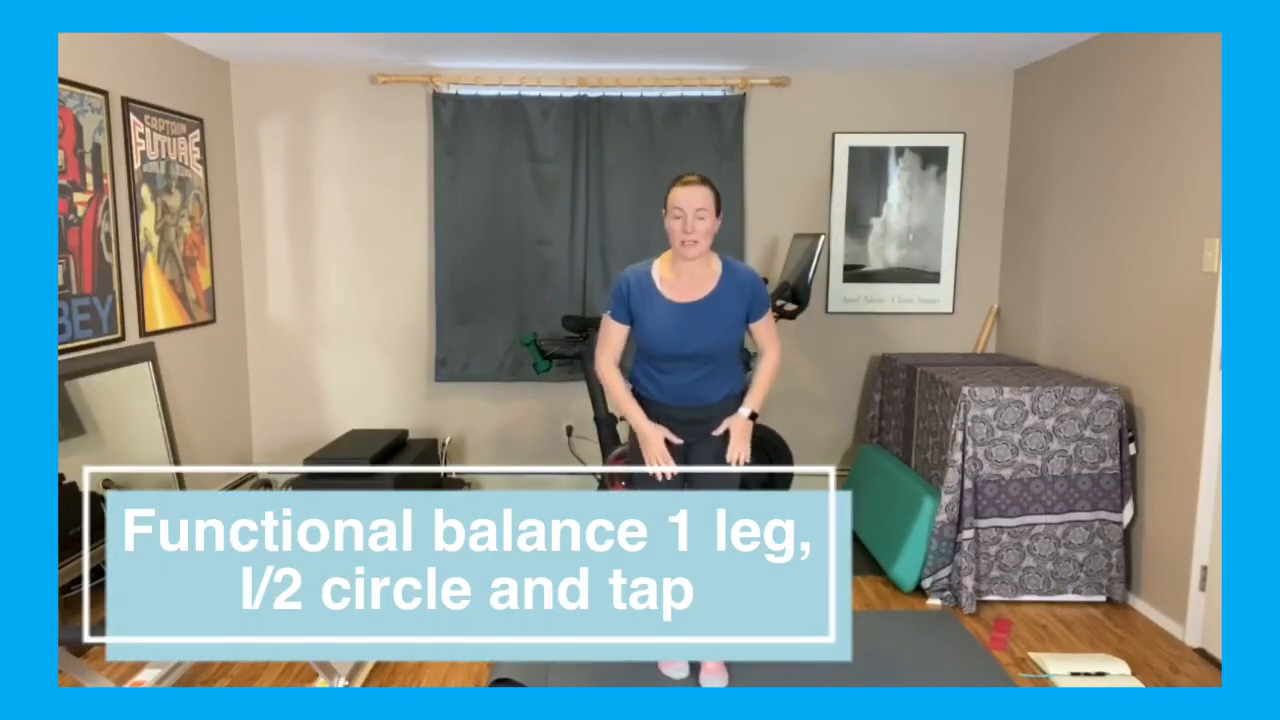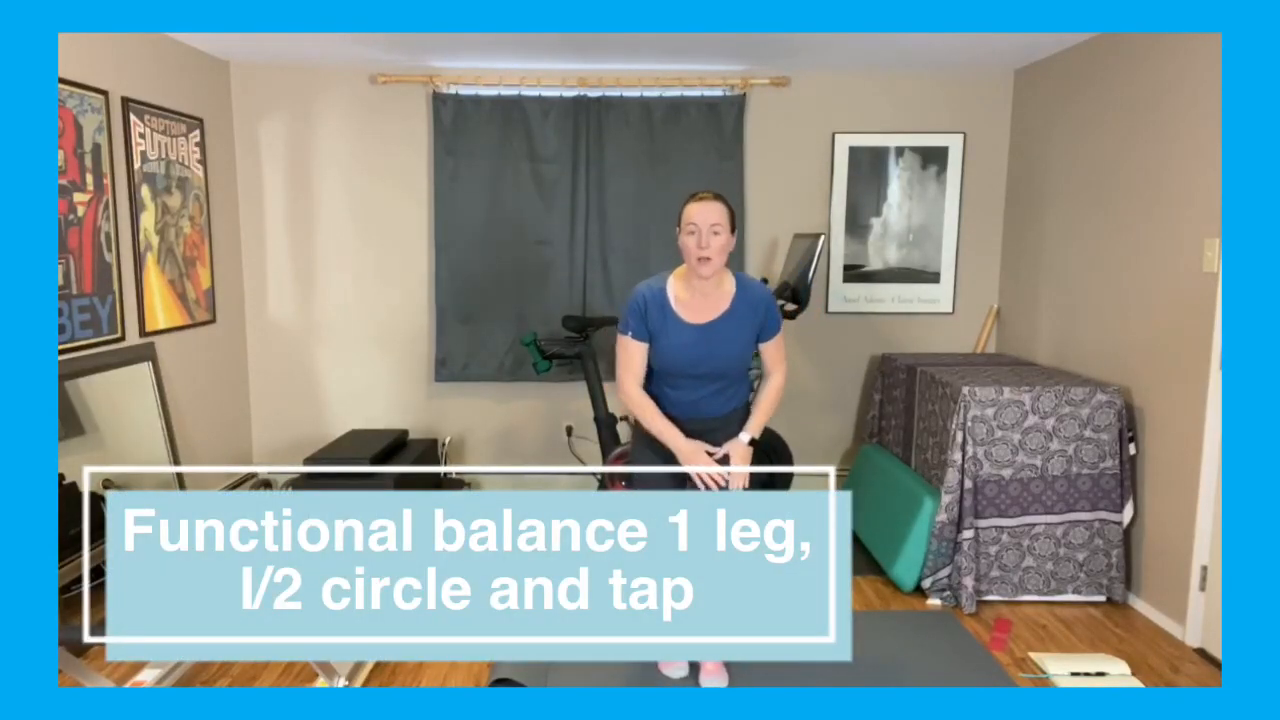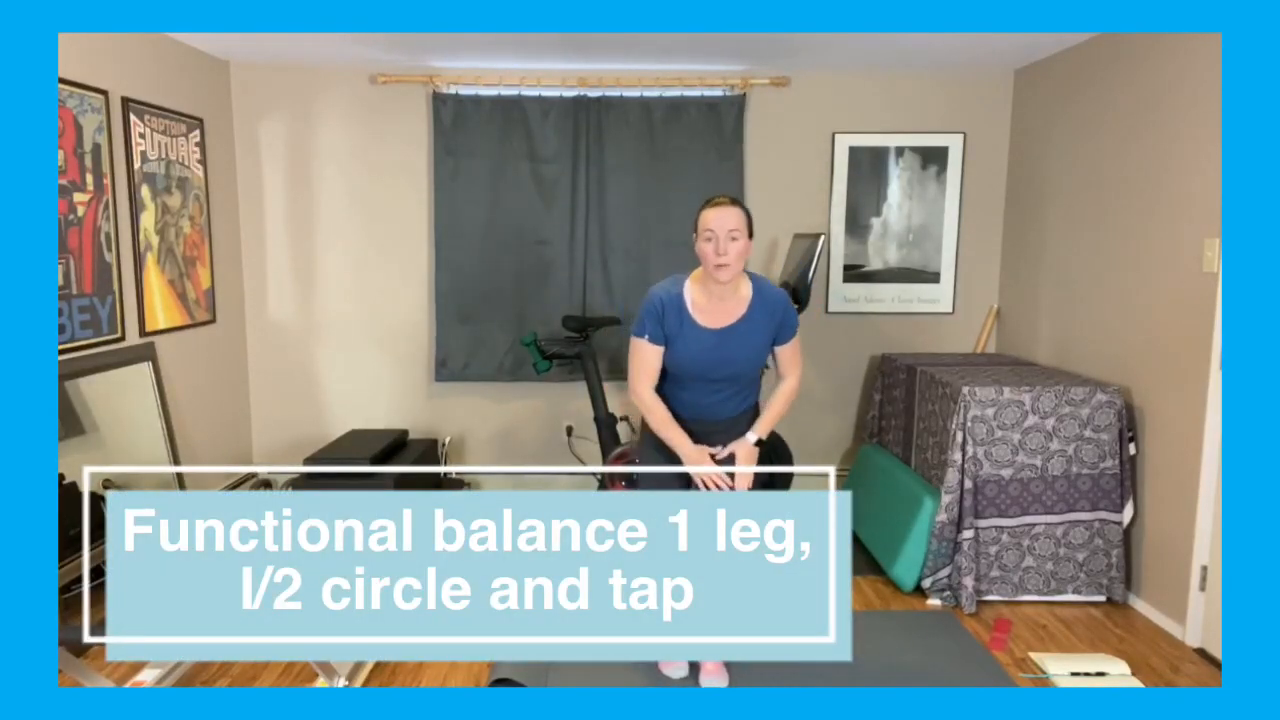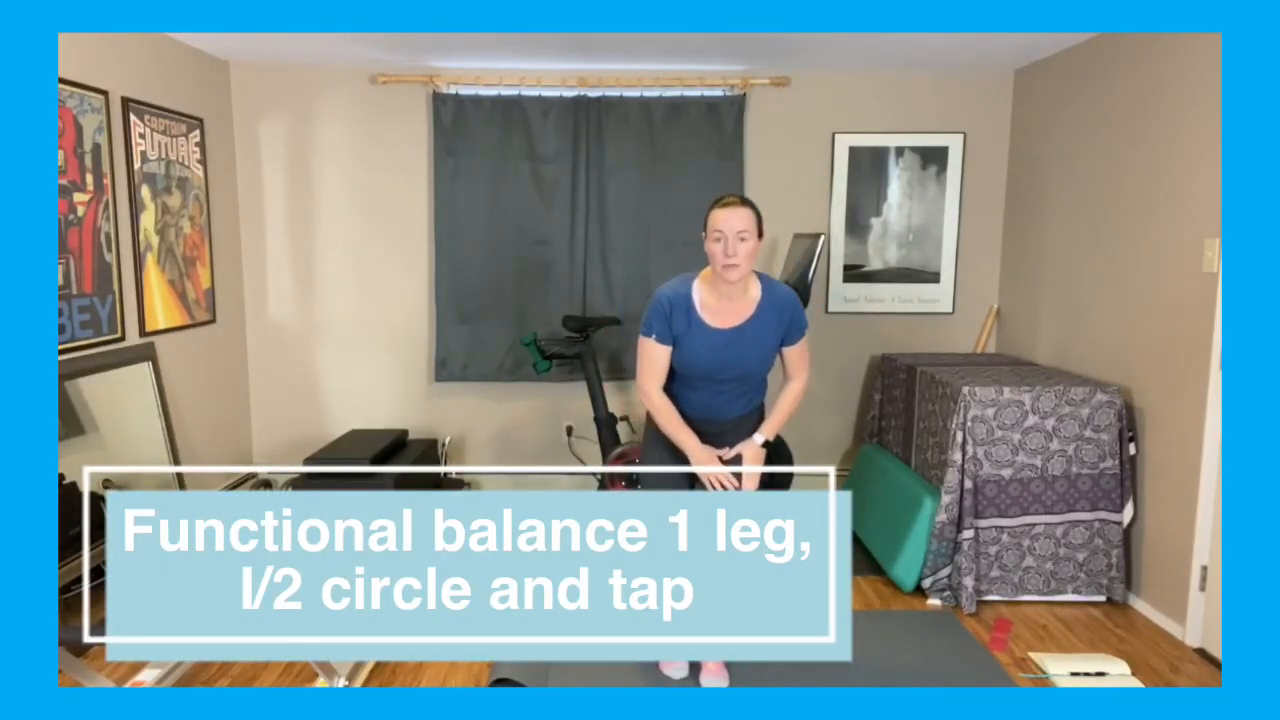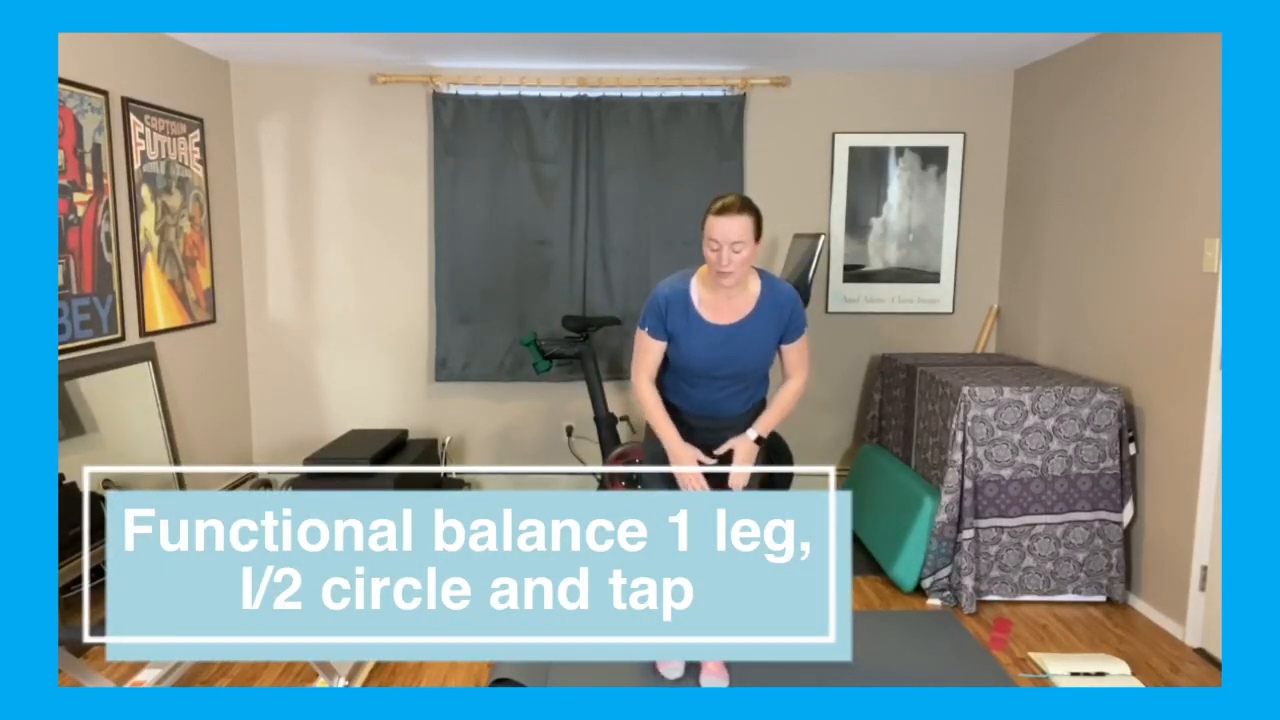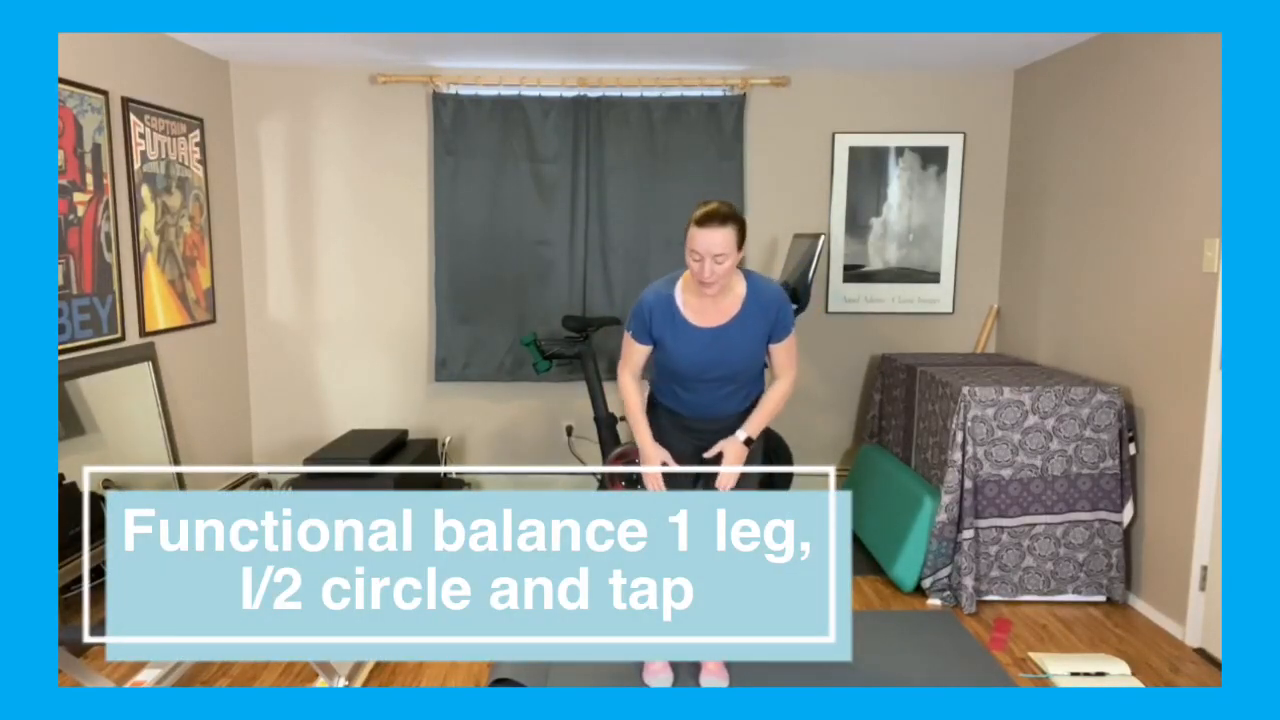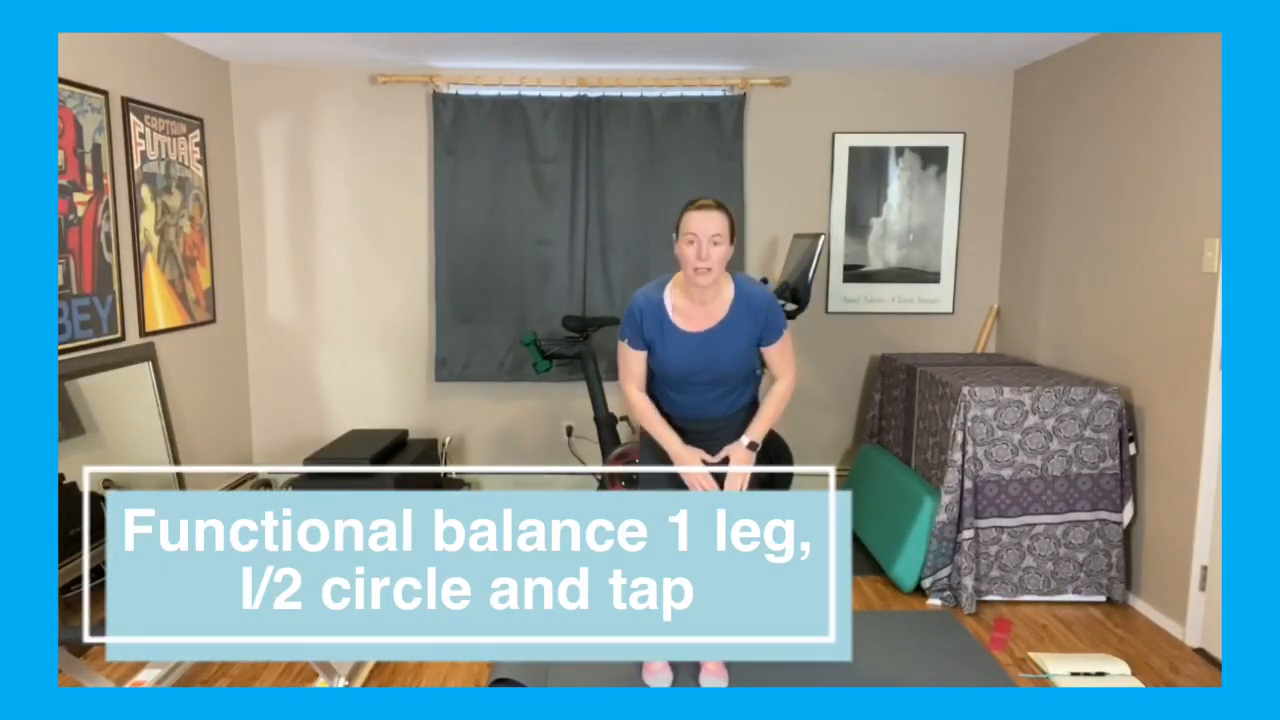
dt=0.3s
person 1, frame 1
left shoulder: (744, 283)
right shoulder: (633, 283)
left elbow: (770, 352)
right elbow: (606, 362)
left wrist: (747, 414)
right wrist: (643, 428)
left hip: (719, 425)
right hip: (654, 423)
person 1, frame 2
left shoulder: (756, 300)
right shoulder: (647, 299)
left elbow: (776, 374)
right elbow: (629, 386)
left wrist: (747, 439)
right wrist: (680, 447)
left hip: (725, 435)
right hip: (660, 436)
person 1, frame 3
left shoulder: (773, 303)
right shoulder: (663, 301)
left elbow: (790, 377)
right elbow: (641, 388)
left wrist: (753, 440)
right wrist: (688, 452)
left hip: (733, 434)
right hip: (666, 433)
person 1, frame 4
left shoulder: (782, 303)
right shoulder: (671, 300)
left elbow: (797, 378)
right elbow: (649, 387)
left wrist: (760, 441)
right wrist: (695, 451)
left hip: (739, 434)
right hip: (671, 432)
person 1, frame 5
left shoulder: (782, 301)
right shoulder: (670, 296)
left elbow: (796, 377)
right elbow: (642, 378)
left wrist: (754, 438)
right wrist: (674, 446)
left hip: (740, 431)
right hip: (675, 429)
person 1, frame 6
left shoulder: (769, 300)
right shoulder: (655, 302)
left elbow: (785, 377)
right elbow: (628, 375)
left wrist: (744, 439)
right wrist: (645, 444)
left hip: (735, 433)
right hip: (671, 430)
person 1, frame 7
left shoulder: (758, 302)
right shoulder: (645, 305)
left elbow: (784, 378)
right elbow: (633, 389)
left wrist: (749, 445)
right wrist: (678, 453)
left hip: (732, 433)
right hip: (666, 433)
